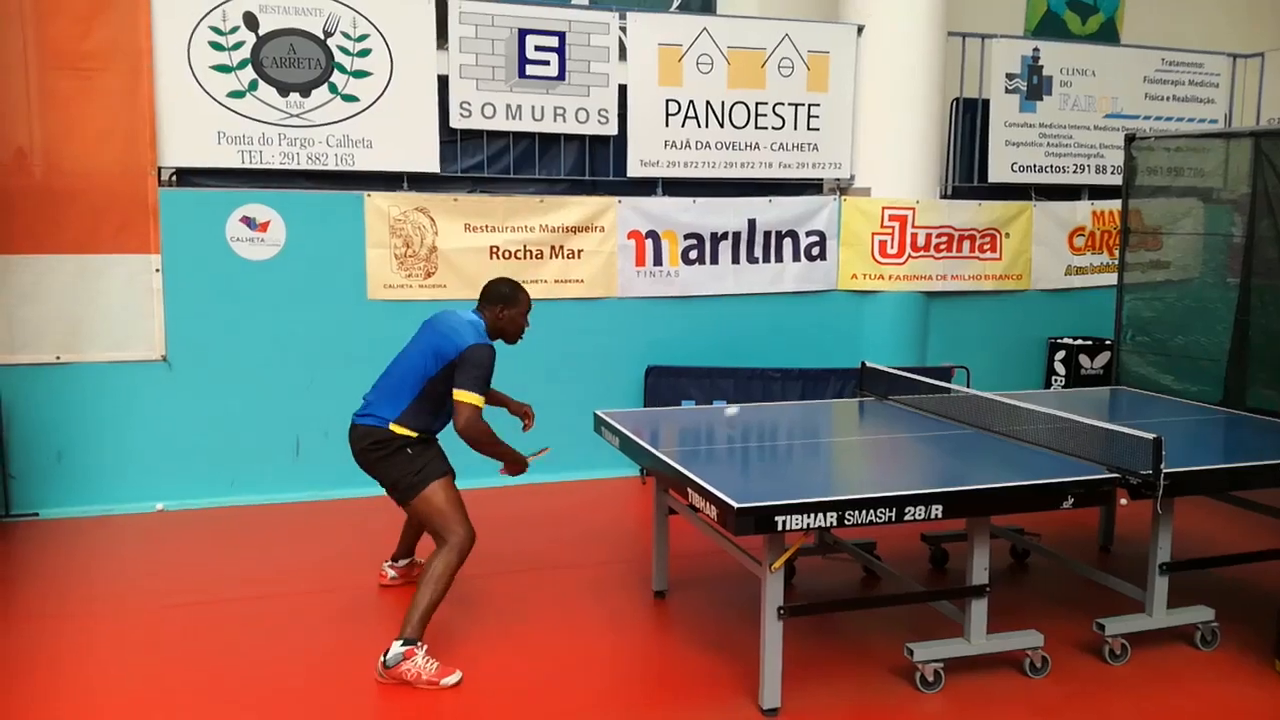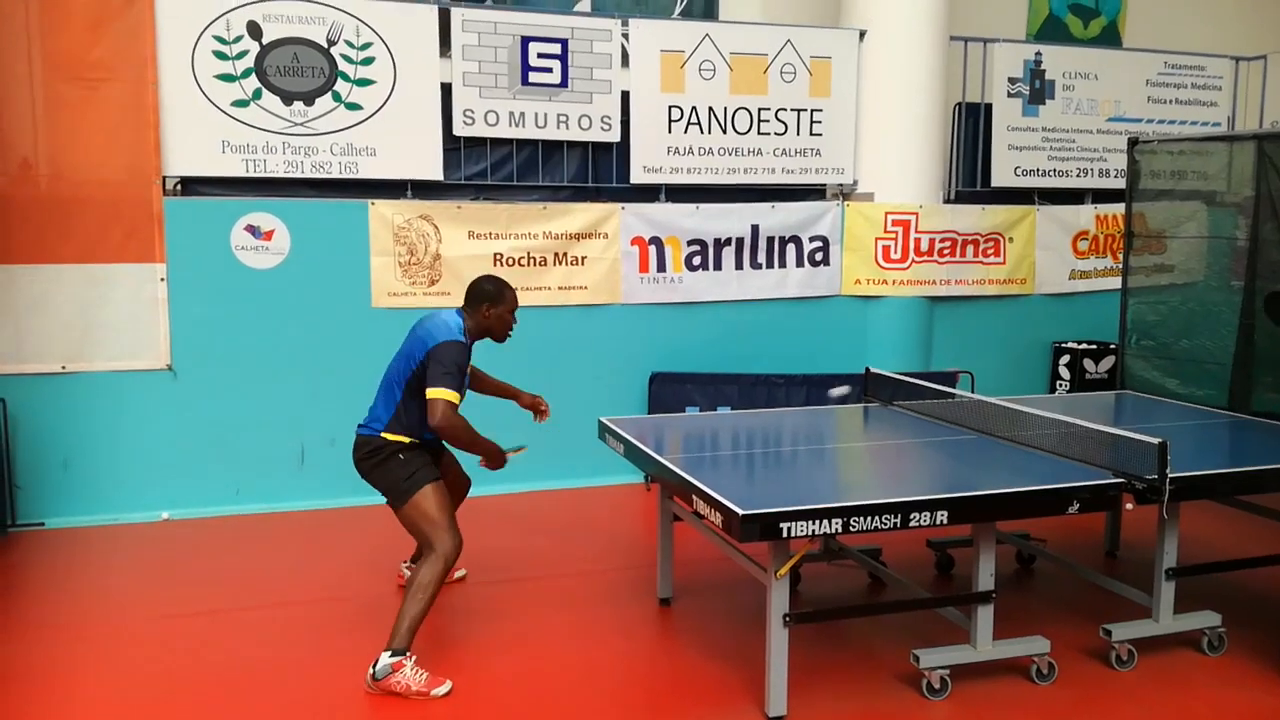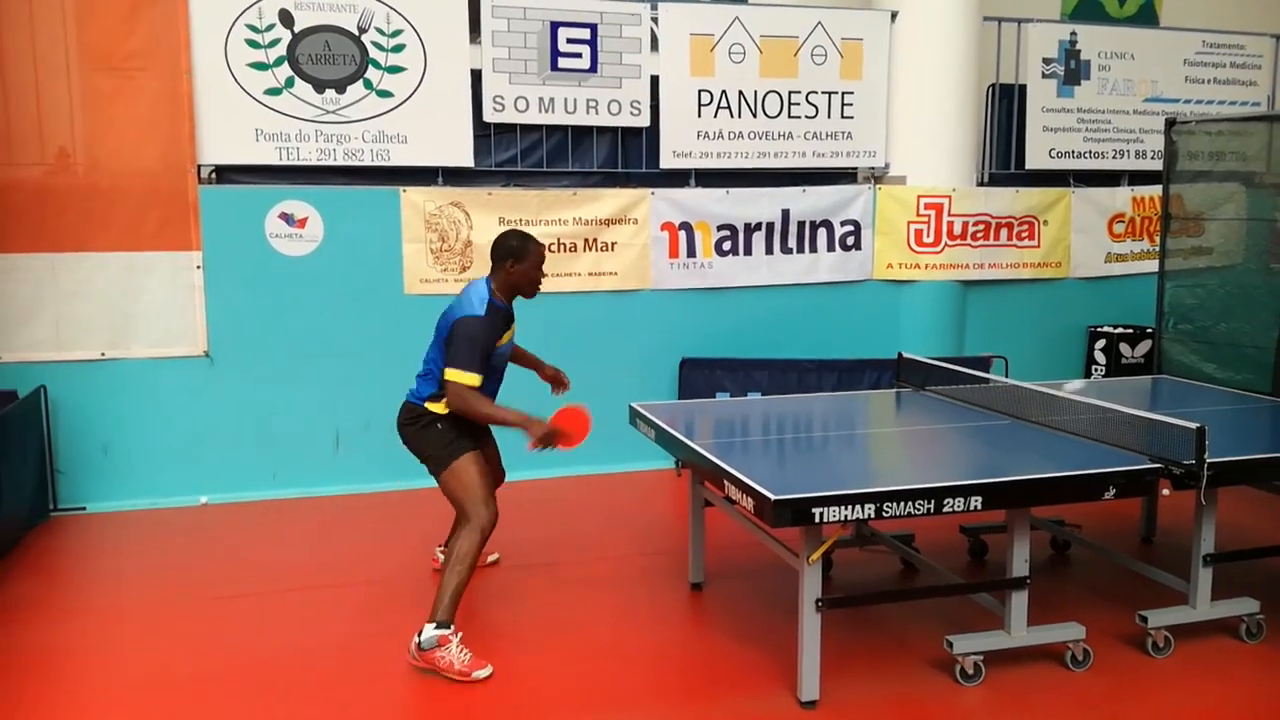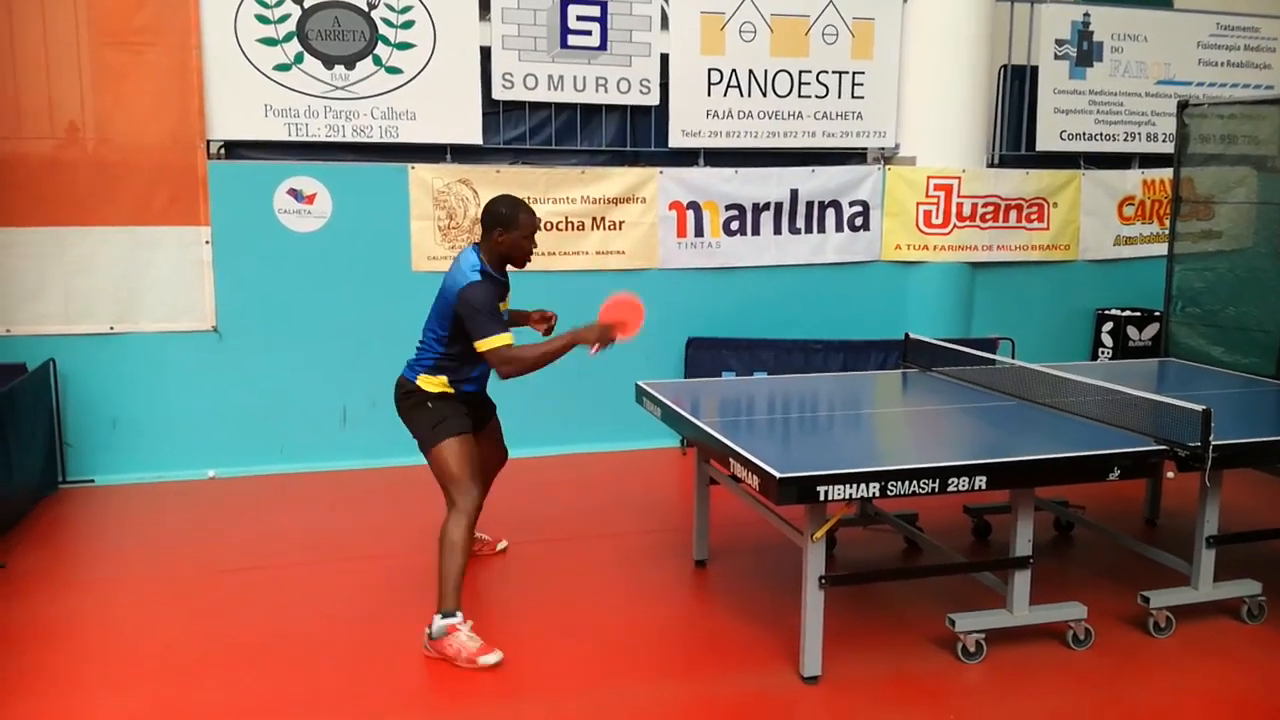
dt=0.7s
person 1, frame 1
left shoulder: (448, 320)
right shoulder: (479, 349)
right elbow: (467, 424)
left wrist: (506, 402)
right wrist: (510, 457)
left hip: (375, 431)
right hip: (389, 440)
left knee: (438, 484)
right knee: (458, 538)
left ankle: (400, 565)
right ankle: (402, 653)
person 1, frame 2
left shoulder: (448, 324)
right shoulder: (451, 344)
left elbow: (465, 375)
right elbow: (443, 419)
left wrist: (519, 396)
right wrist: (491, 450)
left hip: (408, 440)
right hip: (388, 448)
left knee: (456, 487)
right knee: (446, 545)
left ankle: (417, 567)
right ankle: (392, 663)
person 1, frame 3
left shoulder: (496, 298)
right shoulder: (475, 318)
right elbow: (461, 396)
left wrist: (540, 368)
right wrist: (529, 423)
left hip: (462, 416)
right hip: (438, 419)
left knee: (493, 479)
right knee: (481, 517)
left ankle: (452, 550)
right ankle: (436, 637)
person 1, frame 4
left shoulder: (480, 263)
right shoulder: (474, 289)
right elbow: (509, 364)
left wrist: (524, 318)
right wrist: (577, 337)
left hip: (461, 391)
right hip: (430, 396)
left knee: (493, 459)
right knee: (467, 498)
left ankle: (463, 537)
right ankle: (446, 625)
